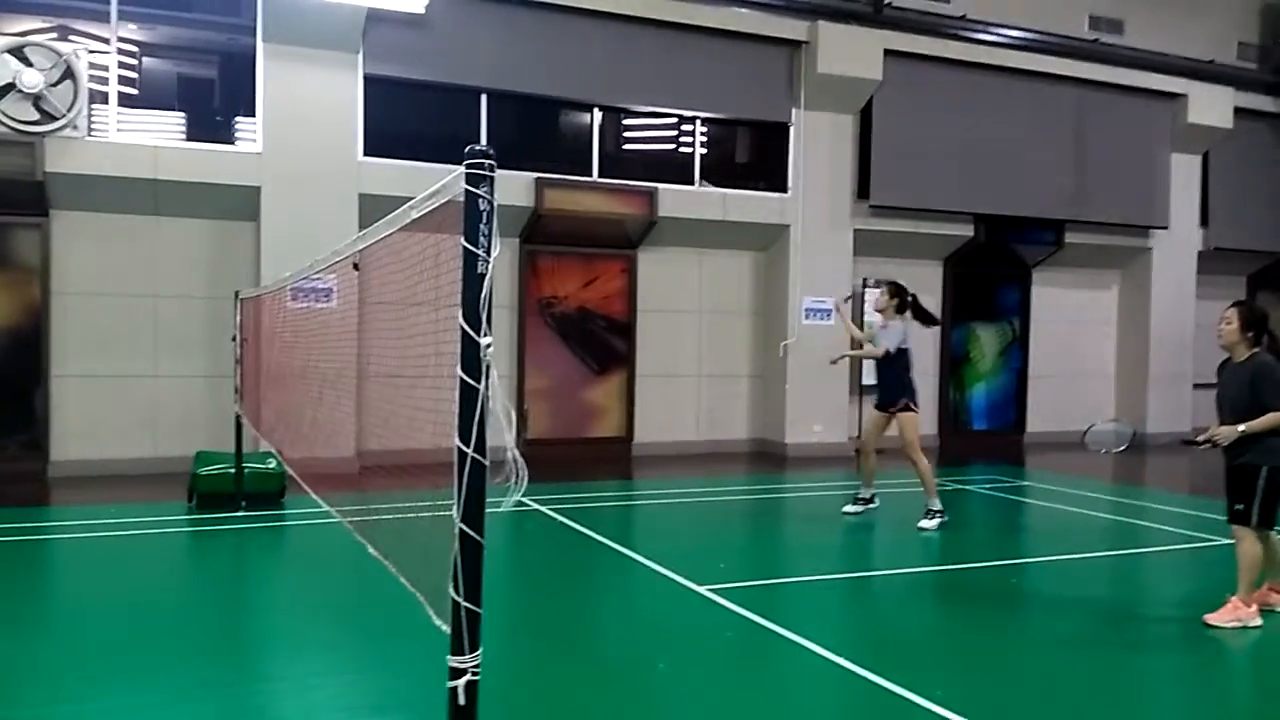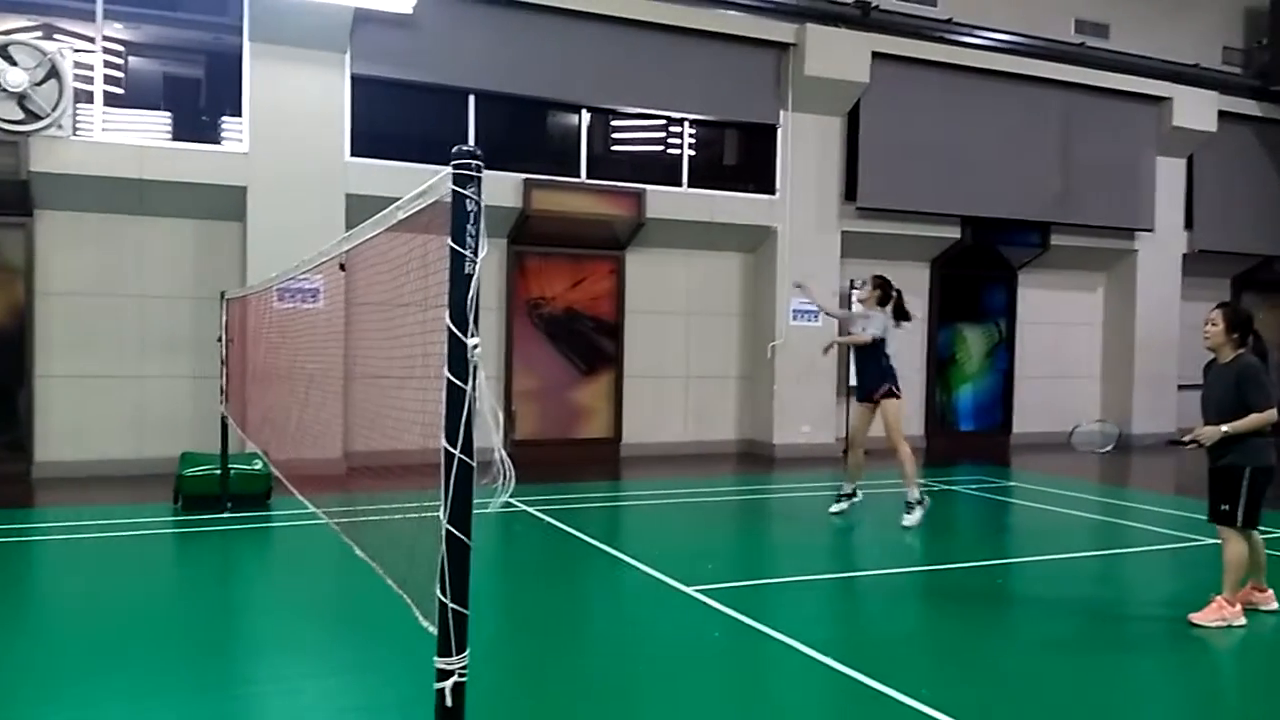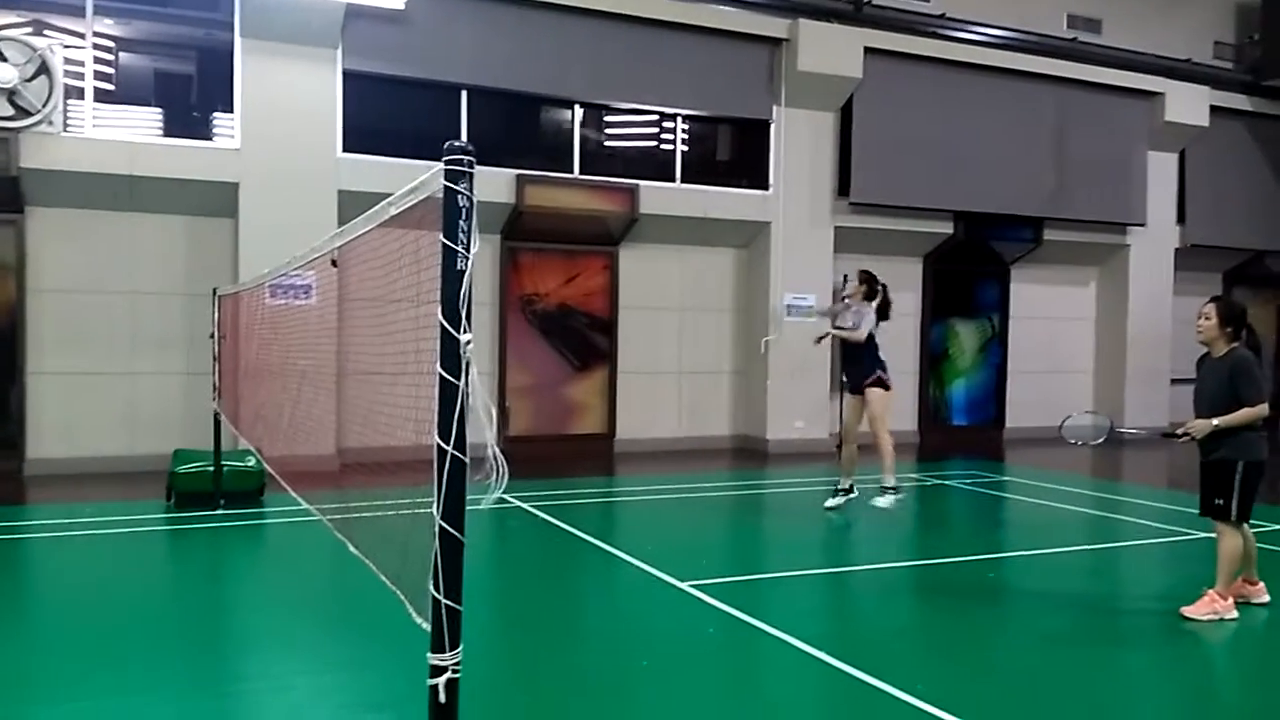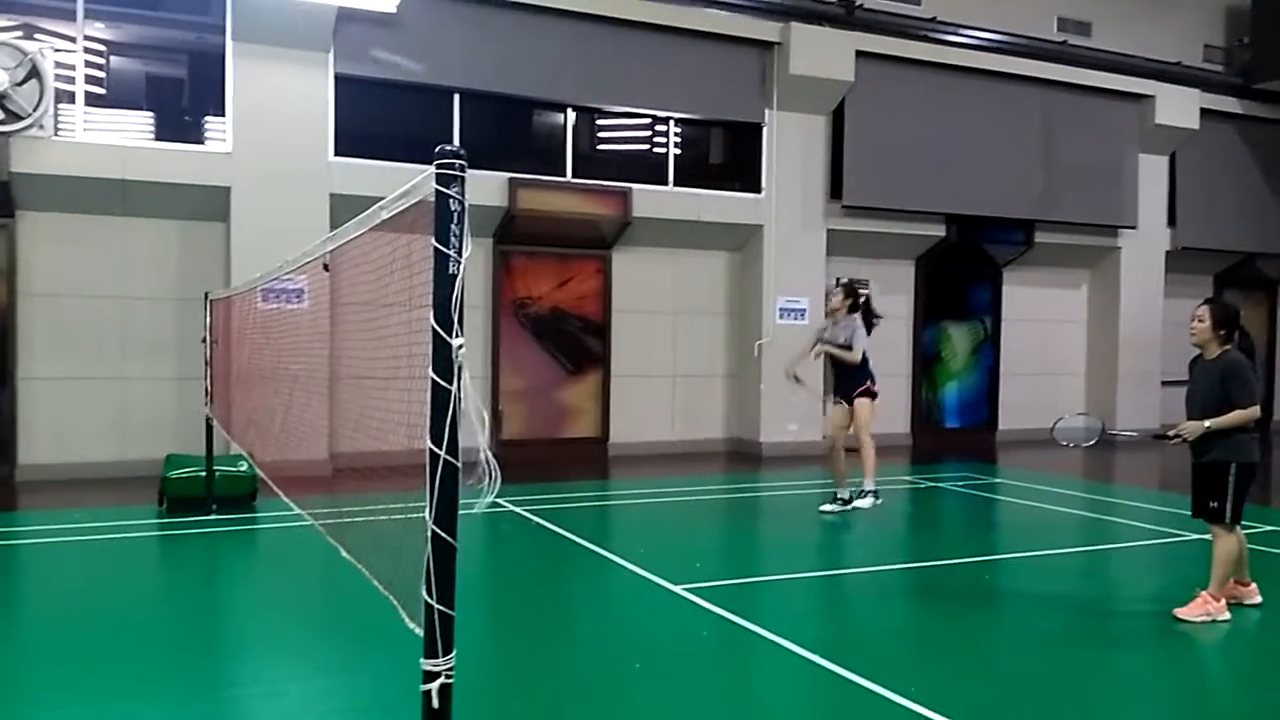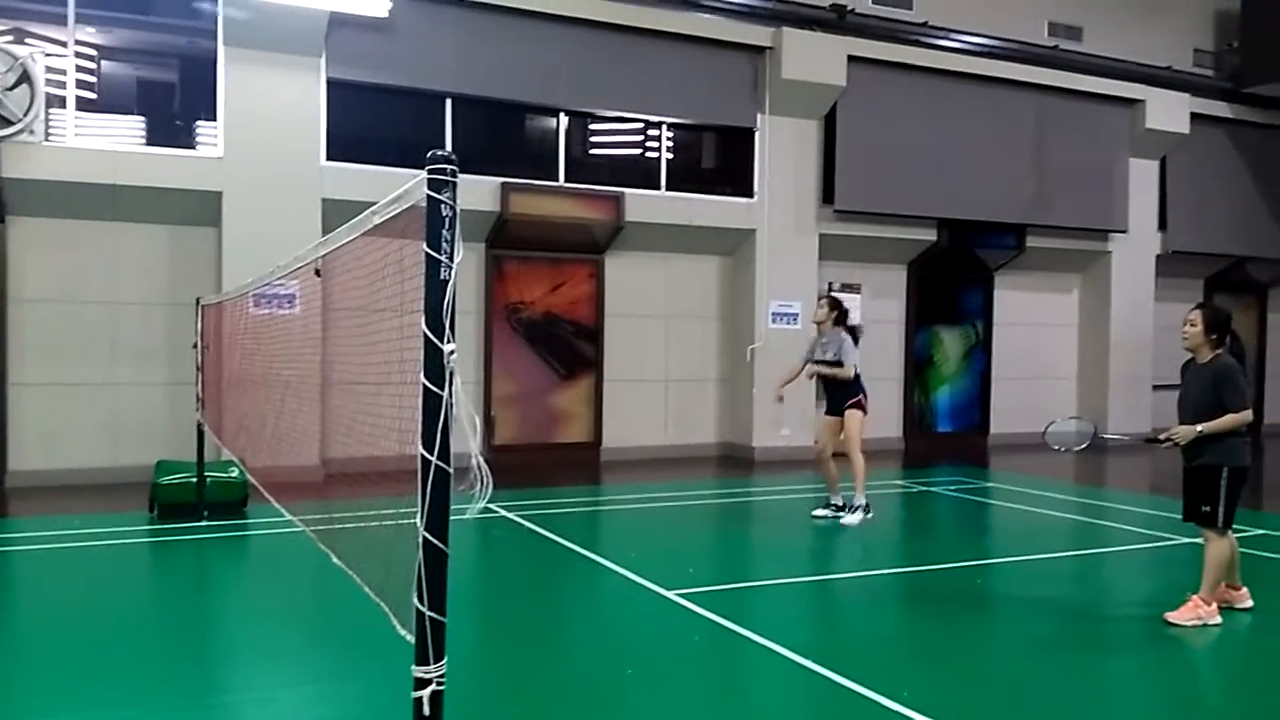
dt=0.1s
person 1, frame 1
right shoulder: (1226, 368)
left wrist: (1238, 430)
right wrist: (1215, 433)
right hip: (1240, 460)
left knee: (1244, 529)
left ankle: (1243, 606)
person 1, frame 2
left shoulder: (1249, 367)
right shoulder: (1211, 368)
left wrist: (1222, 430)
right wrist: (1201, 434)
left hip: (1248, 462)
right hip: (1223, 460)
left knee: (1231, 529)
right knee: (1244, 529)
left ankle: (1228, 605)
person 1, frame 3
left shoulder: (1242, 361)
right shoulder: (1204, 362)
left elbow: (1261, 408)
left wrist: (1214, 423)
right wrist: (1194, 427)
left hip: (1240, 456)
right hip: (1215, 454)
left knee: (1225, 524)
right knee: (1234, 523)
left ankle: (1221, 598)
right ankle: (1251, 584)
person 1, frame 4
left shoulder: (1234, 363)
right shoulder: (1197, 364)
left elbow: (1253, 410)
left wrist: (1205, 425)
right wrist: (1186, 429)
left hip: (1232, 458)
right hip: (1206, 456)
left knee: (1221, 525)
right knee: (1225, 524)
left ankle: (1213, 600)
right ankle: (1243, 585)
person 1, frame 5
left shoulder: (1226, 367)
right shoulder: (1189, 368)
left elbow: (1245, 415)
left wrist: (1198, 429)
right wrist: (1177, 433)
left hip: (1224, 462)
right hip: (1198, 460)
left knee: (1213, 530)
right knee: (1217, 528)
left ankle: (1204, 604)
right ankle: (1234, 589)
person 2, frame 1
left shoulder: (897, 326)
right shoulder: (884, 327)
left elbow: (877, 353)
right elbow: (861, 339)
left wrist: (847, 353)
right wrist: (843, 314)
left hip: (902, 396)
right hip: (885, 397)
left knee: (913, 453)
right knee: (865, 446)
left ankle: (936, 508)
right ankle: (866, 496)
person 2, frame 2
left shoulder: (880, 317)
right shoulder: (858, 315)
left elbow: (865, 338)
right elbow: (832, 312)
left wrist: (838, 340)
right wrist: (808, 294)
left hip: (884, 384)
right hip: (865, 387)
left knee: (895, 440)
right knee: (855, 441)
left ankle: (915, 499)
right ankle: (849, 491)
person 2, frame 3
left shoulder: (867, 311)
right shoulder: (843, 309)
left elbow: (860, 337)
right elbow: (824, 311)
left wrist: (833, 332)
left hip: (873, 375)
right hip: (854, 378)
left knee: (878, 427)
right knee: (847, 434)
left ankle: (889, 485)
right ankle: (846, 487)
person 2, frame 4
left shoulder: (856, 325)
right shoulder: (829, 326)
left elbow: (856, 358)
right elbow: (811, 348)
left wrist: (828, 349)
right wrist: (793, 364)
left hip: (862, 386)
right hip: (842, 391)
left knee: (862, 435)
right knee: (833, 444)
left ankle: (870, 489)
right ankle: (843, 496)
person 2, frame 5
left shoulder: (843, 339)
right shoulder: (816, 342)
left elbow: (849, 373)
right elbow: (800, 369)
left wrist: (819, 368)
right wrist: (780, 387)
left hip: (853, 399)
right hip: (833, 403)
left knee: (852, 448)
right knee: (822, 453)
left ankle: (861, 504)
right ankle: (836, 503)
